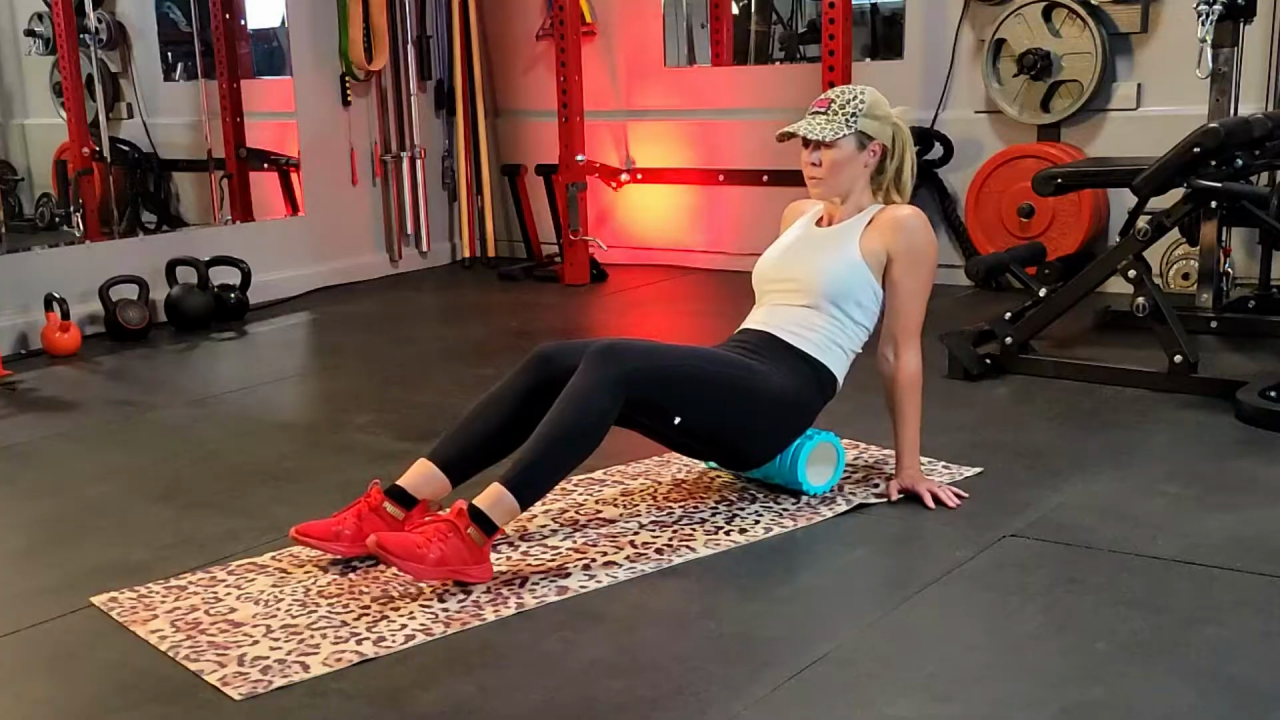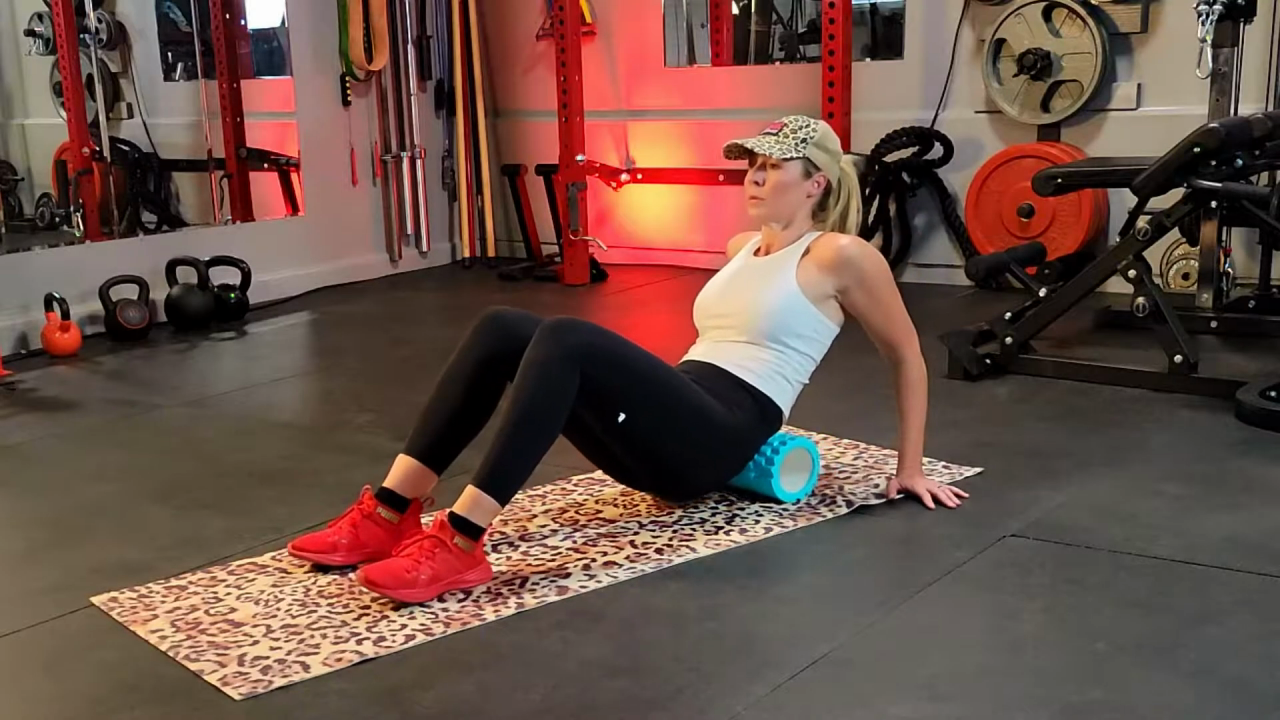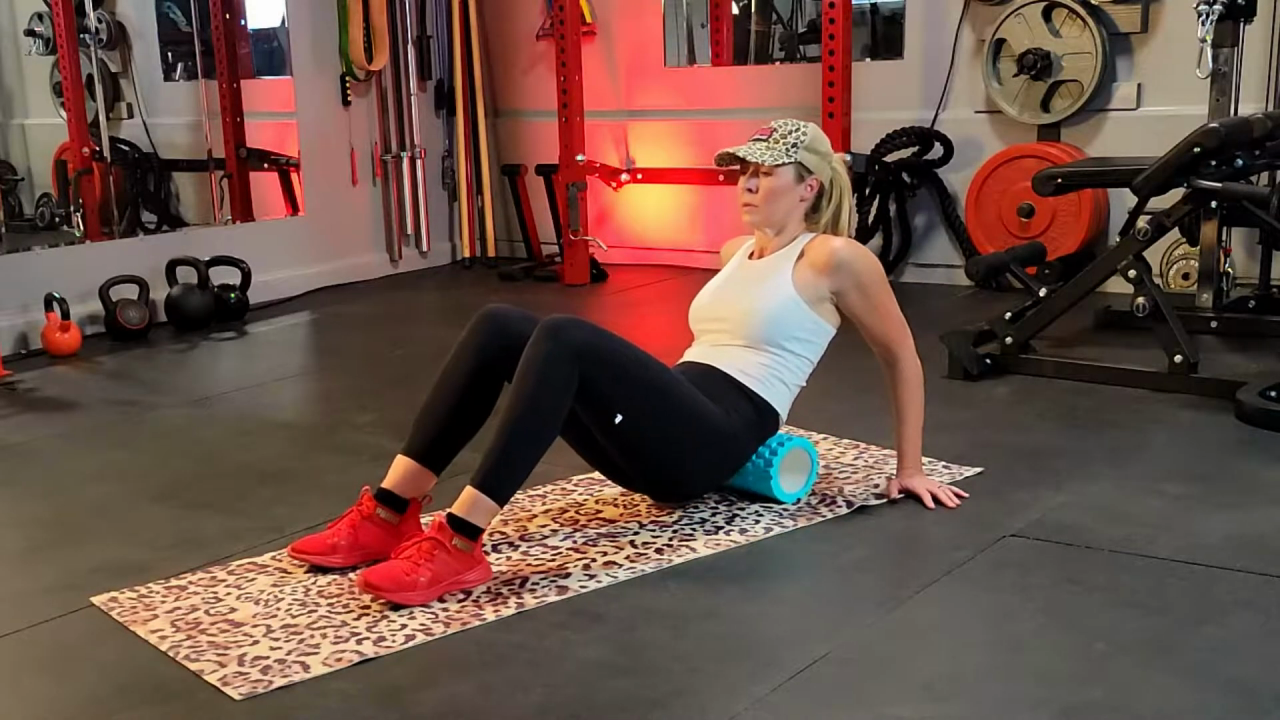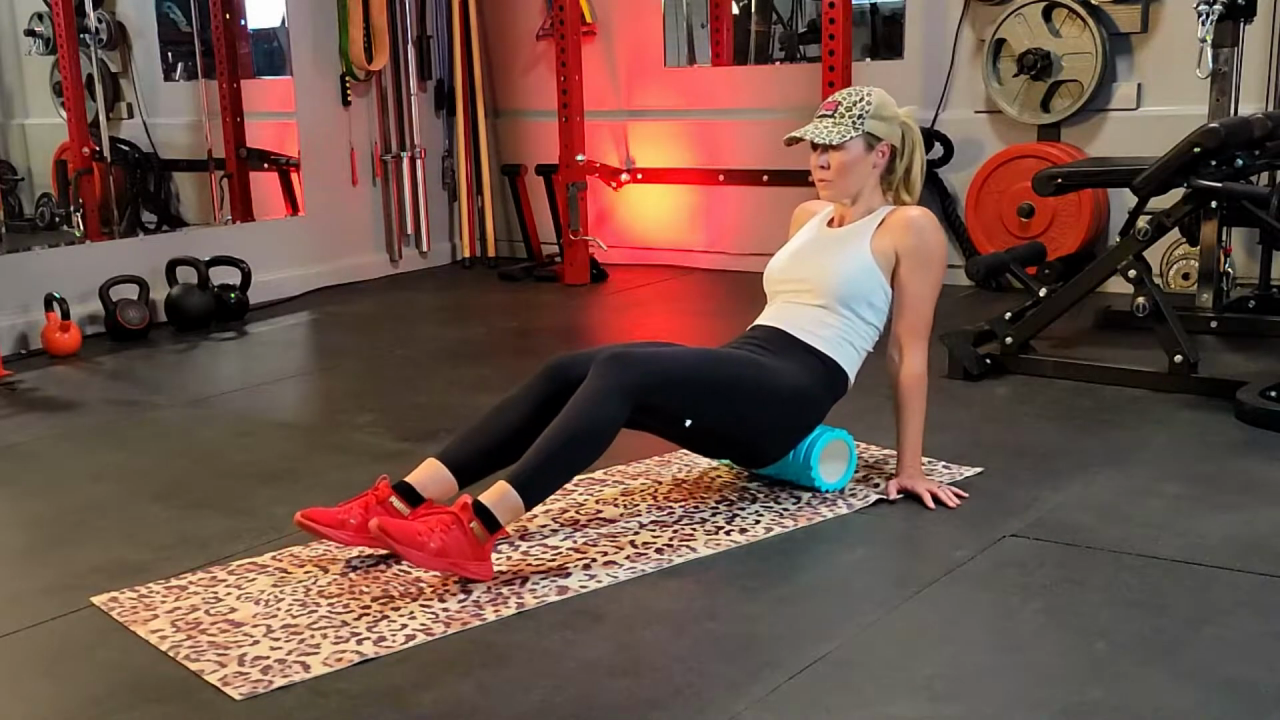
dt=1s
person 1, frame 1
left shoulder: (901, 227)
right shoulder: (799, 215)
left elbow: (902, 353)
left wrist: (910, 466)
left hip: (778, 400)
right hip: (729, 377)
left knee: (612, 366)
right knee: (550, 365)
left ankle: (472, 535)
right ankle: (395, 509)
person 1, frame 2
left shoulder: (841, 256)
right shoulder: (742, 248)
left elbow: (906, 354)
left wrist: (911, 467)
left hip: (718, 438)
right hip: (664, 428)
left knee: (566, 338)
right knee: (500, 330)
left ankle: (460, 544)
right ankle: (389, 513)
person 1, frame 3
left shoulder: (835, 258)
right shoulder: (736, 252)
left elbow: (901, 357)
left wrist: (910, 467)
left hip: (713, 439)
right hip: (663, 426)
left knee: (563, 337)
right knee: (498, 327)
left ankle: (458, 544)
right ankle: (388, 514)
person 1, frame 4
left shoulder: (911, 227)
right shoulder: (809, 215)
left elbow: (909, 351)
left wrist: (910, 467)
left hip: (788, 396)
right hip: (740, 373)
left knee: (622, 372)
right knee: (563, 375)
left ankle: (473, 530)
right ankle: (400, 505)
